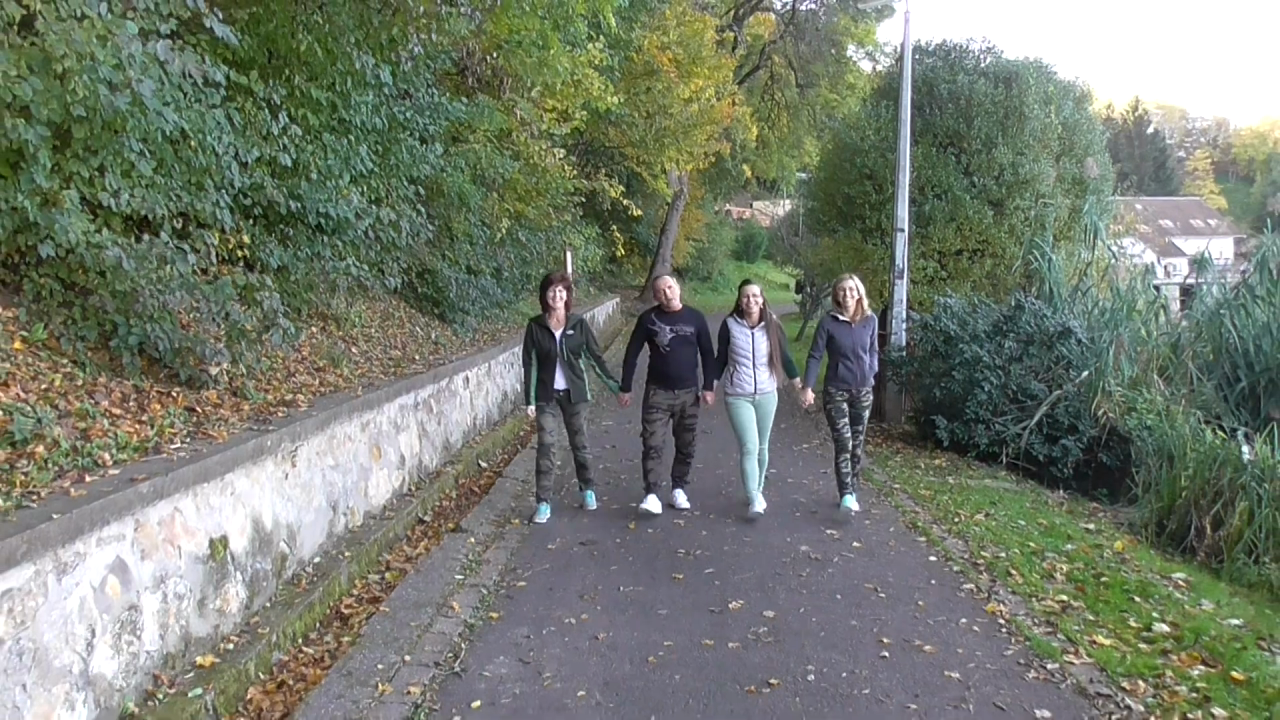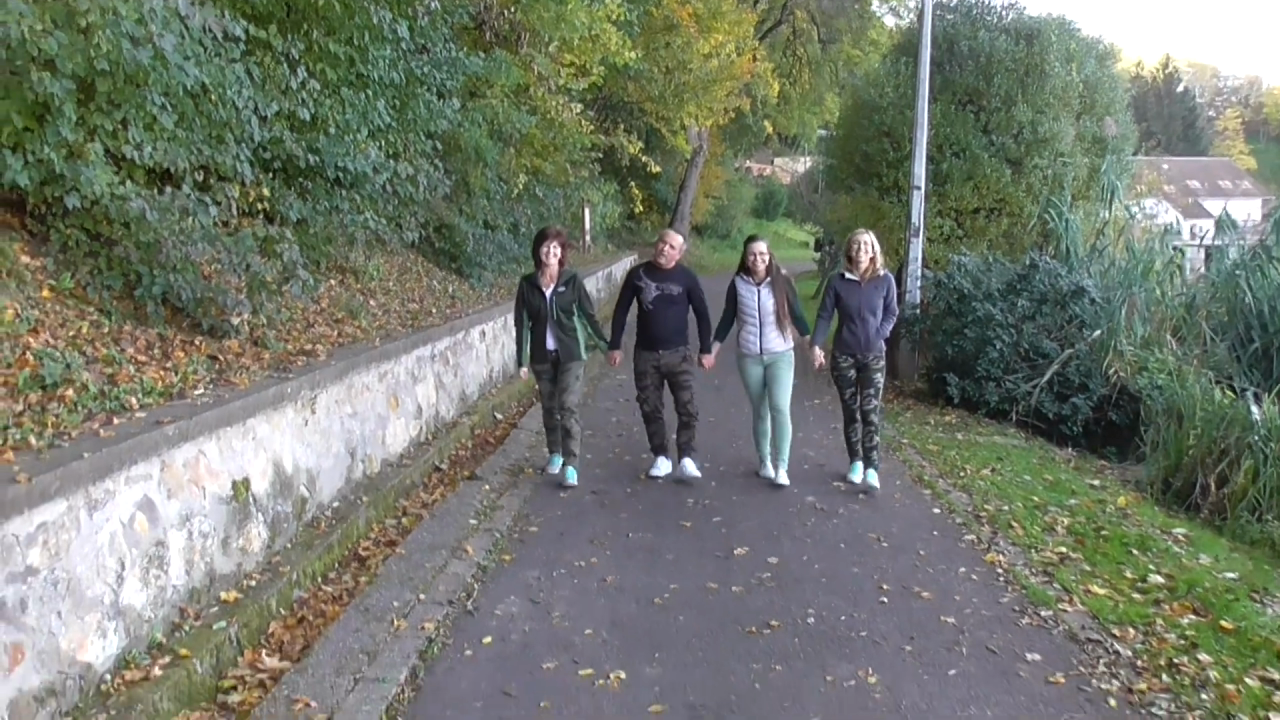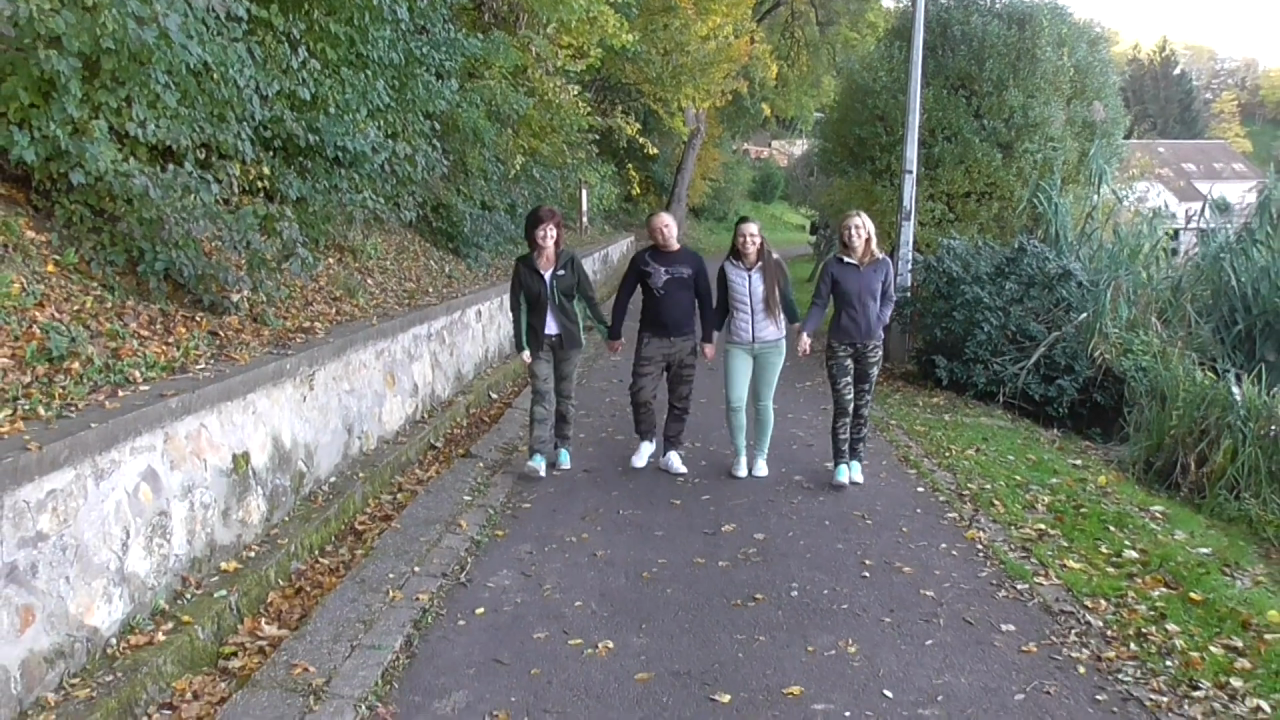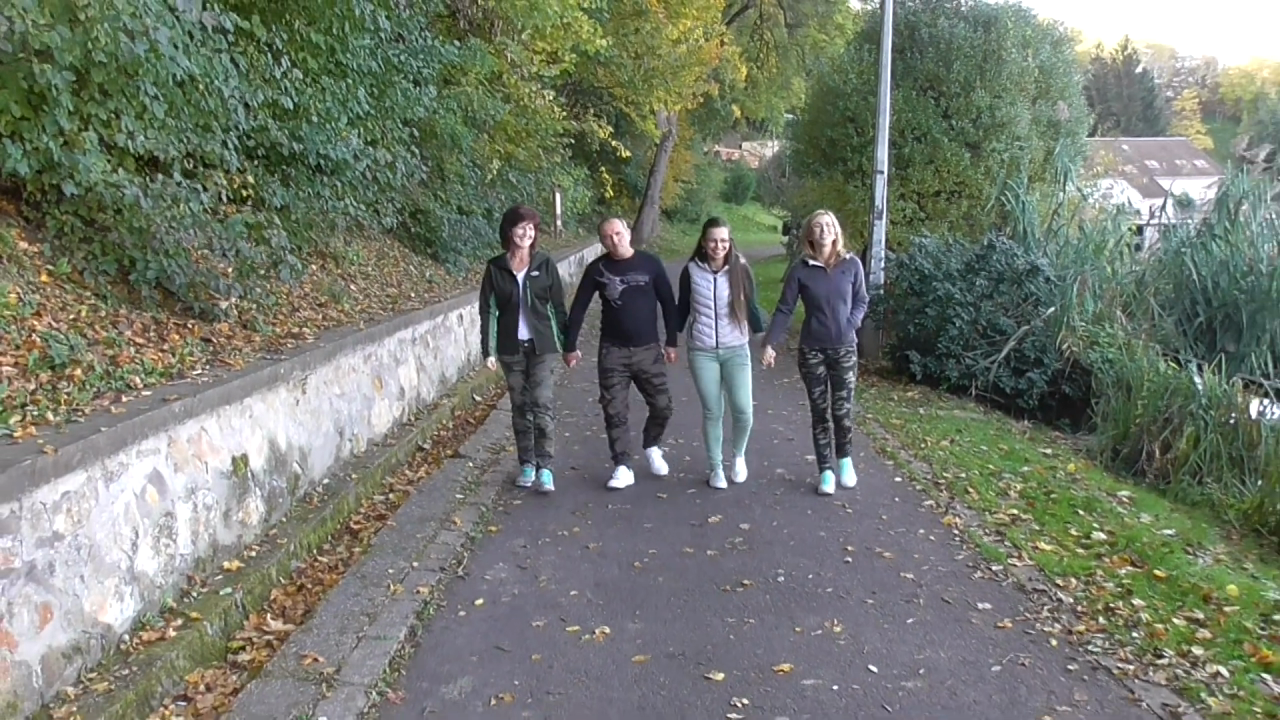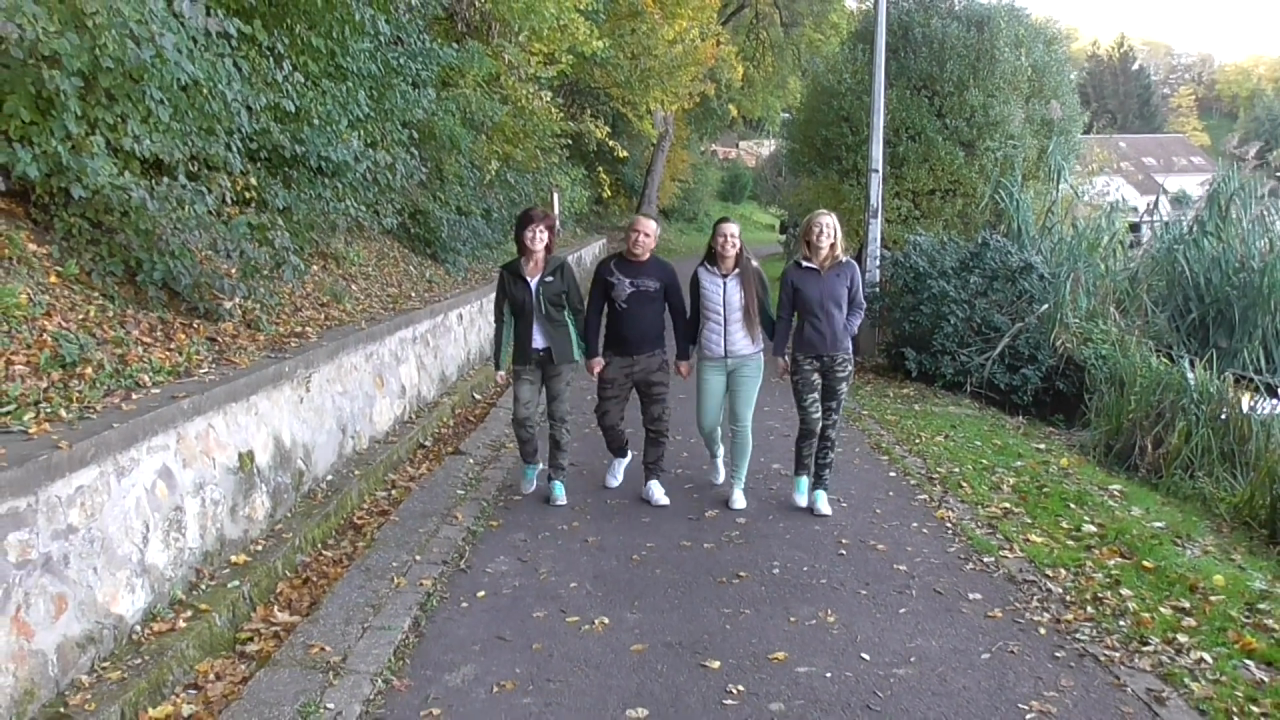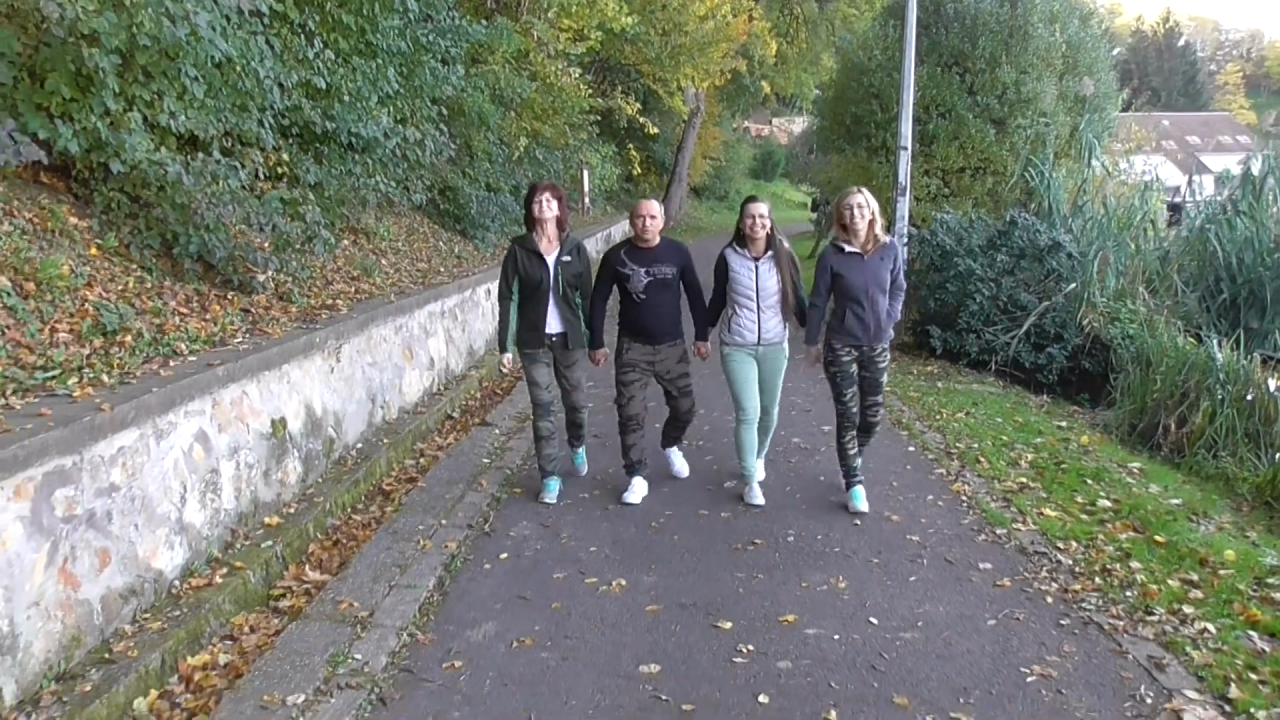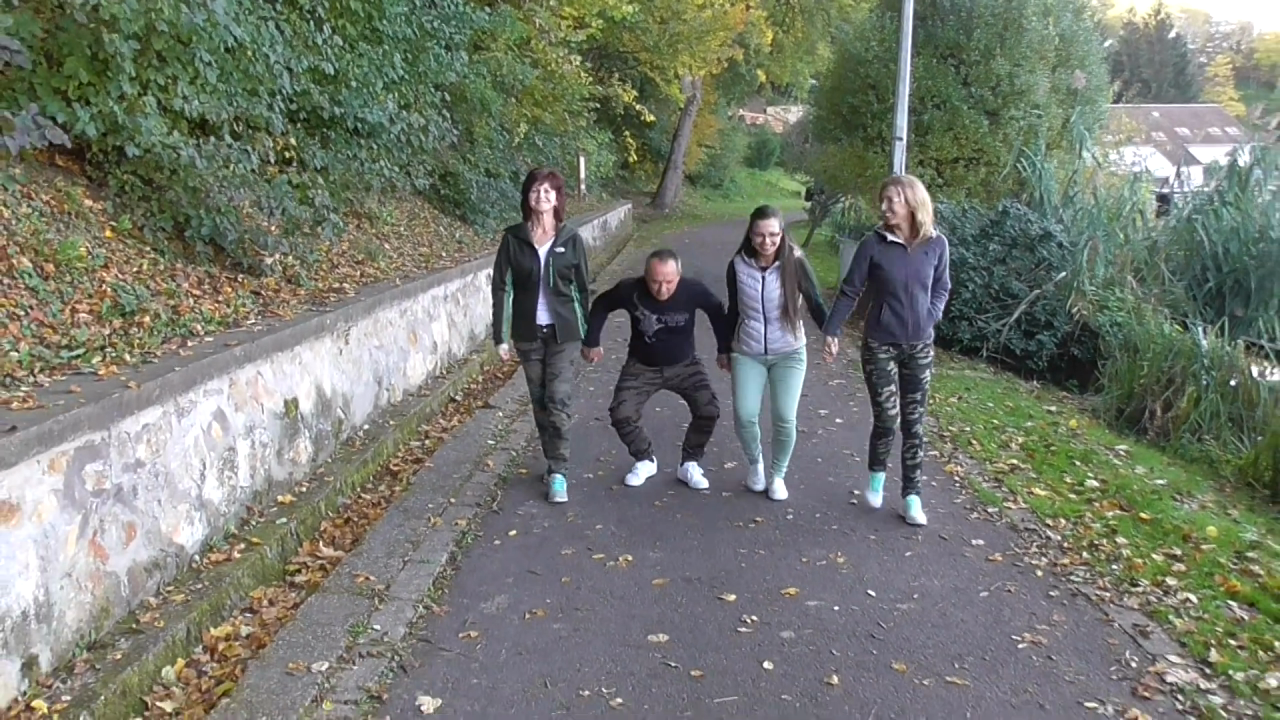
dt=0.7s
person 1, frame 1
left shoulder: (870, 321)
right shoulder: (828, 322)
right elbow: (815, 356)
left wrist: (871, 371)
right wrist: (807, 386)
left hip: (863, 390)
right hip: (836, 391)
left knee: (857, 444)
right knee: (843, 443)
left ankle: (851, 492)
right ankle: (846, 496)
person 1, frame 2
left shoulder: (885, 280)
right shoulder: (837, 281)
left elbow: (891, 313)
right elbow: (824, 316)
left wrist: (880, 335)
right wrist: (816, 345)
left hip: (874, 355)
right hip: (843, 355)
left knee: (870, 411)
right knee: (850, 411)
left ankle: (871, 469)
right ankle: (855, 461)
person 1, frame 3
left shoulder: (883, 265)
right shoulder: (833, 266)
left elbow: (889, 300)
right elbow: (819, 303)
left wrist: (879, 322)
right wrist: (805, 332)
left hip: (871, 344)
right hip: (840, 344)
left knee: (862, 406)
right knee: (843, 405)
left ankle: (855, 459)
right ankle: (840, 465)
person 1, frame 4
left shoulder: (851, 265)
right shoulder: (800, 270)
left elbow: (861, 301)
right elbow: (784, 309)
left wrist: (851, 325)
right wrist: (770, 343)
left hip: (845, 349)
right hip: (812, 350)
left knee: (842, 410)
right knee: (820, 413)
left ankle: (844, 458)
right ankle: (826, 470)
person 1, frame 5
left shoulder: (848, 269)
right shoulder: (794, 272)
left elbow: (858, 308)
right elbow: (784, 316)
left wrist: (845, 333)
right wrist: (780, 352)
left hip: (840, 357)
right hip: (805, 357)
left knee: (829, 426)
right knee: (810, 423)
left ankle: (819, 488)
right ankle: (801, 477)
person 1, frame 6
left shoulder: (890, 249)
right shoulder: (831, 255)
left elbow: (898, 289)
right elbow: (818, 301)
left wrist: (889, 320)
right wrist: (812, 341)
left hip: (878, 346)
right hip: (841, 346)
left knee: (872, 416)
right knee: (848, 417)
left ankle: (852, 459)
right ankle: (854, 485)
person 1, frame 7
left shoulder: (936, 243)
right shoulder: (872, 244)
left elbow: (942, 286)
right elbow: (850, 291)
left wrist: (930, 318)
right wrist: (832, 330)
left hip: (920, 345)
right hip: (879, 344)
left knee: (914, 422)
right knee: (887, 419)
left ankle: (911, 495)
right ankle: (876, 473)
person 2, frame 1
left shoulder: (579, 323)
right shoulder: (535, 326)
left elbow: (595, 357)
right elbow: (529, 363)
left wrist: (615, 386)
right wrist: (529, 399)
left hip: (575, 393)
right hip: (546, 396)
left knee: (580, 443)
right knee: (545, 447)
left ankle: (586, 489)
right ankle: (543, 503)
person 2, frame 2
left shoulder: (572, 280)
right shoulder: (527, 284)
left elbow: (588, 316)
right elbow: (522, 323)
left wrist: (606, 346)
right wrist: (522, 360)
left hip: (571, 354)
right hip: (542, 356)
left knee: (568, 408)
right knee: (550, 408)
left ankle: (570, 467)
right ankle: (555, 453)
person 2, frame 3
left shoulder: (570, 262)
right shoulder: (523, 266)
left elbow: (588, 298)
right elbow: (518, 307)
left wrist: (607, 331)
right wrist: (521, 344)
left hip: (568, 339)
right hip: (538, 341)
left knee: (564, 395)
right knee: (542, 395)
left ankle: (562, 447)
right ankle: (538, 456)
person 2, frame 4
left shoulder: (545, 264)
right shoulder: (495, 268)
left elbow: (558, 305)
right elbow: (487, 310)
left wrist: (568, 343)
right wrist: (488, 349)
left hip: (542, 345)
right hip: (511, 347)
left knee: (542, 404)
right knee: (520, 407)
left ankle: (545, 468)
right ankle: (527, 464)
person 2, frame 5
left shoulder: (561, 268)
right shoulder: (509, 273)
left elbow: (577, 311)
right elbow: (503, 319)
left wrist: (587, 351)
right wrist: (500, 362)
left hip: (559, 354)
right hip: (525, 357)
left knee: (558, 417)
right knee: (523, 417)
left ankle: (557, 479)
right ankle: (531, 463)
person 2, frame 6
left shoulder: (575, 248)
right shoulder: (519, 249)
left elbow: (586, 294)
right elbow: (507, 298)
right wrist: (505, 344)
left hip: (570, 338)
right hip: (533, 341)
left knee: (575, 401)
right knee: (543, 407)
left ankle: (577, 446)
right ankle: (550, 477)
person 2, frame 7
left shoulder: (571, 239)
right shoulder: (513, 238)
left elbow: (583, 289)
right elbow: (501, 288)
left wrist: (588, 335)
right wrist: (500, 335)
left hip: (563, 333)
right hip: (527, 333)
left knee: (558, 402)
right knee: (540, 401)
left ankle: (557, 472)
right ankle: (553, 459)
person 3, frame 1
left shoulder: (772, 325)
right shoulder: (729, 325)
left elbow: (784, 357)
right elbow: (721, 359)
left wrist: (801, 387)
left hip: (767, 395)
right hip: (737, 397)
left knee: (761, 447)
right knee: (749, 447)
left ankle: (757, 490)
right ankle: (753, 502)
person 3, frame 2
left shoulder: (782, 281)
right shoulder: (737, 284)
left elbow: (796, 314)
right elbow: (727, 318)
right wrist: (713, 351)
left hip: (781, 355)
right hip: (749, 358)
left knee: (780, 409)
right knee: (759, 411)
left ankle: (781, 467)
right ankle: (764, 461)
person 3, frame 3
left shoulder: (774, 265)
right shoulder: (727, 269)
left elbow: (787, 300)
right elbow: (721, 306)
left hip: (771, 344)
right hip: (737, 346)
left knee: (763, 402)
right knee: (735, 402)
left ankle: (761, 456)
right ankle: (739, 457)
person 3, frame 4
left shoulder: (740, 269)
right shoulder: (691, 271)
left elbow: (751, 307)
right elbow: (682, 308)
left hip: (736, 350)
right hip: (701, 352)
left knee: (743, 409)
right knee: (712, 412)
left ankle: (738, 455)
right ankle: (716, 468)
person 3, frame 5
left shoulder: (753, 273)
right shoulder: (701, 275)
left elbow: (767, 315)
right elbow: (694, 317)
left hip: (748, 360)
right hip: (710, 361)
left knee: (741, 425)
right knee: (707, 422)
left ankle: (737, 487)
right ankle: (717, 454)
person 3, frame 6
left shoulder: (784, 256)
right shoulder: (728, 257)
left elbow: (798, 299)
right elbow: (717, 299)
left hip: (774, 346)
right hip: (737, 347)
left knee: (768, 411)
right knee: (747, 413)
left ankle: (758, 457)
right ankle: (750, 481)
person 3, frame 7
left shoulder: (796, 264)
right shoulder: (738, 266)
left elbow: (815, 303)
left hip: (789, 354)
right hip: (748, 354)
left knee: (785, 419)
right knee: (744, 417)
left ankle: (777, 474)
right ankle: (755, 463)
person 4, frame 1
left shoulder: (695, 317)
right shoulder: (648, 319)
left elbow: (707, 353)
right elbow: (632, 352)
left wrist: (708, 386)
right wrist: (625, 387)
left hip: (689, 392)
right hip: (657, 392)
left knee: (686, 445)
right knee: (652, 444)
left ankle: (679, 489)
right ankle: (651, 495)
person 4, frame 2
left shoulder: (686, 277)
right shoulder: (637, 274)
left elbow: (702, 314)
right elbow: (621, 310)
left wrist: (705, 350)
right wrist: (615, 346)
left hip: (677, 353)
right hip: (645, 354)
left knee: (687, 406)
right knee: (650, 409)
left ankle: (686, 459)
right ankle: (661, 457)
person 4, frame 3
left shoulder: (693, 260)
right shoulder: (642, 260)
left elbow: (706, 300)
right elbow: (623, 296)
left wrist: (708, 338)
right wrist: (615, 334)
left hip: (686, 342)
right hip: (651, 340)
left knee: (680, 402)
right knee: (641, 396)
left ankle: (671, 453)
right ankle: (646, 440)
person 4, frame 4
left shoulder: (650, 263)
right shoulder: (596, 269)
left elbow: (668, 303)
right elbow: (579, 308)
left wrist: (671, 342)
right wrist: (570, 346)
left hip: (648, 349)
right hip: (612, 351)
left knee: (662, 405)
right knee: (614, 412)
left ankle: (652, 446)
right ankle: (622, 468)
person 4, frame 5
left shoulder: (664, 271)
right shoulder: (607, 267)
left elbow: (678, 314)
right elbow: (593, 312)
left wrist: (683, 355)
right wrist: (592, 353)
left hip: (653, 359)
right hip: (615, 358)
left knee: (656, 423)
right knee: (607, 417)
left ankle: (652, 482)
right ankle: (621, 454)
person 4, frame 6
left shoulder: (677, 252)
right shoulder: (616, 256)
left elbow: (695, 294)
right elbow: (599, 300)
left wrist: (702, 336)
right wrist: (596, 343)
left hip: (673, 346)
right hip: (633, 346)
left knee: (684, 408)
right knee: (631, 413)
left ankle: (670, 446)
right ankle: (637, 478)
person 4, frame 7
left shoulder: (694, 290)
right shoulder: (629, 290)
left elbow: (717, 312)
right elbow: (601, 305)
left wrist: (724, 349)
right wrist: (591, 342)
left hip: (683, 365)
right hip: (641, 367)
left knee: (709, 410)
right knee: (621, 413)
left ankle: (689, 463)
right ankle: (644, 460)
